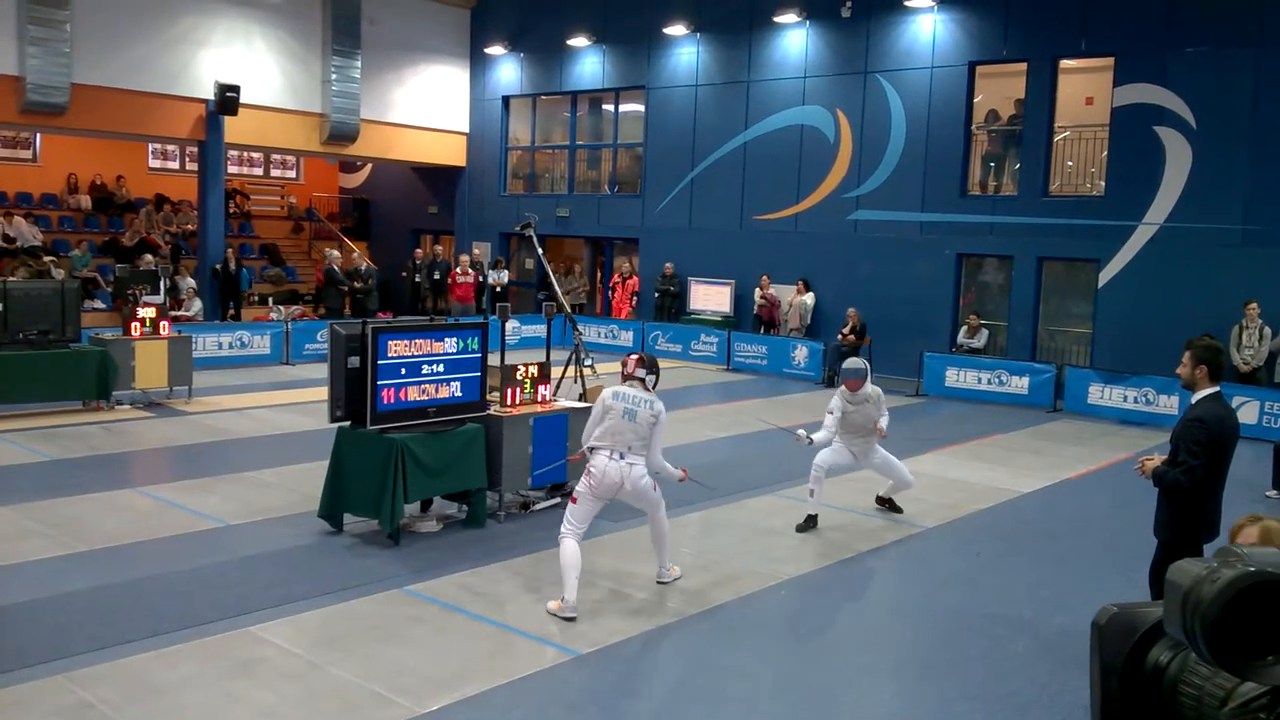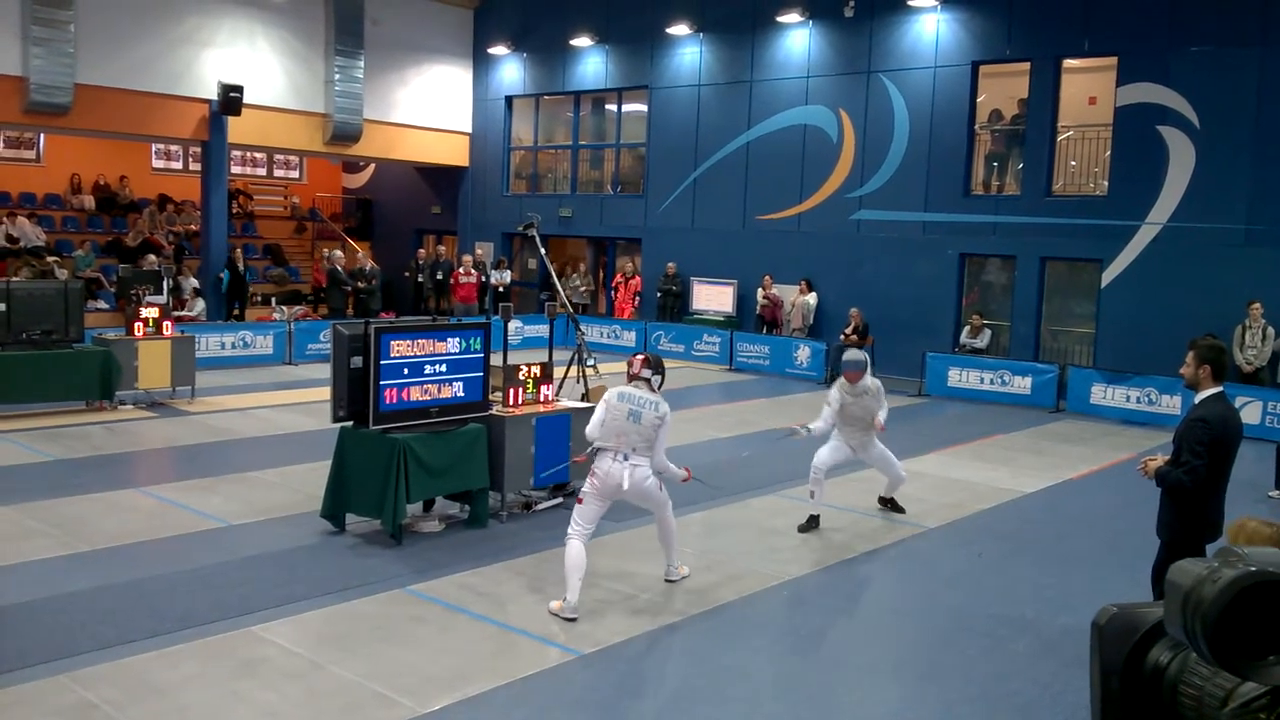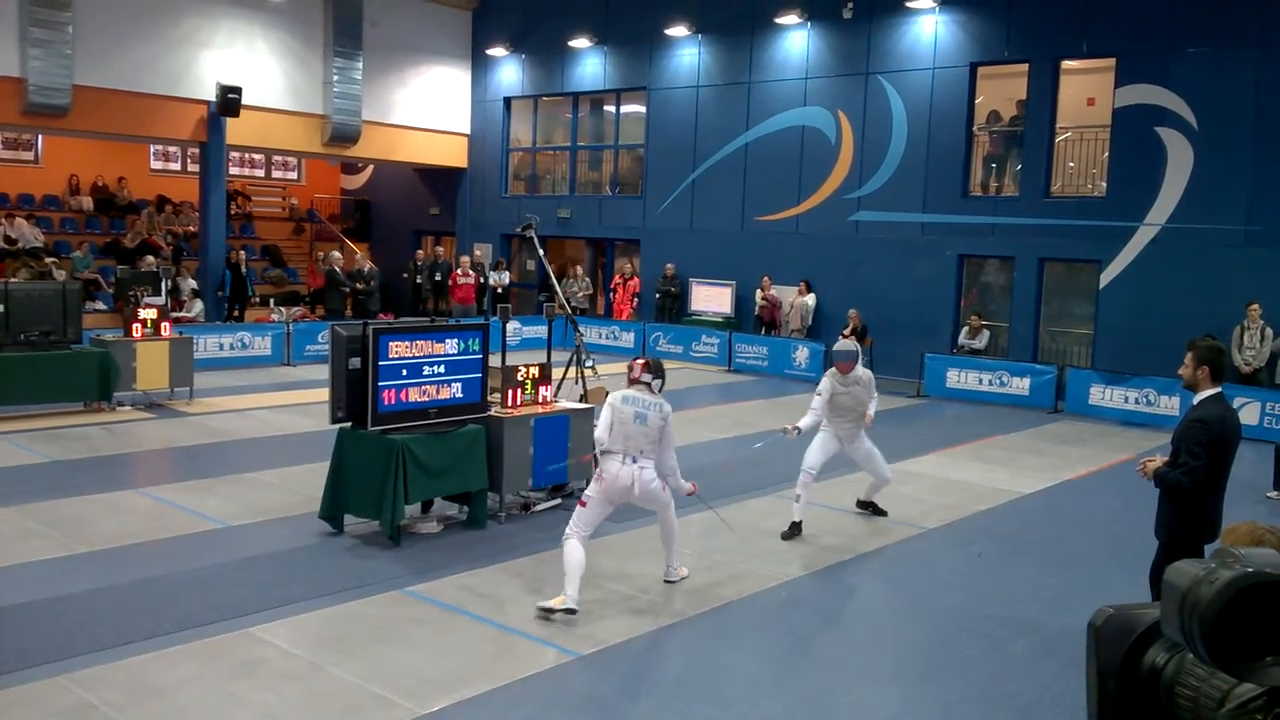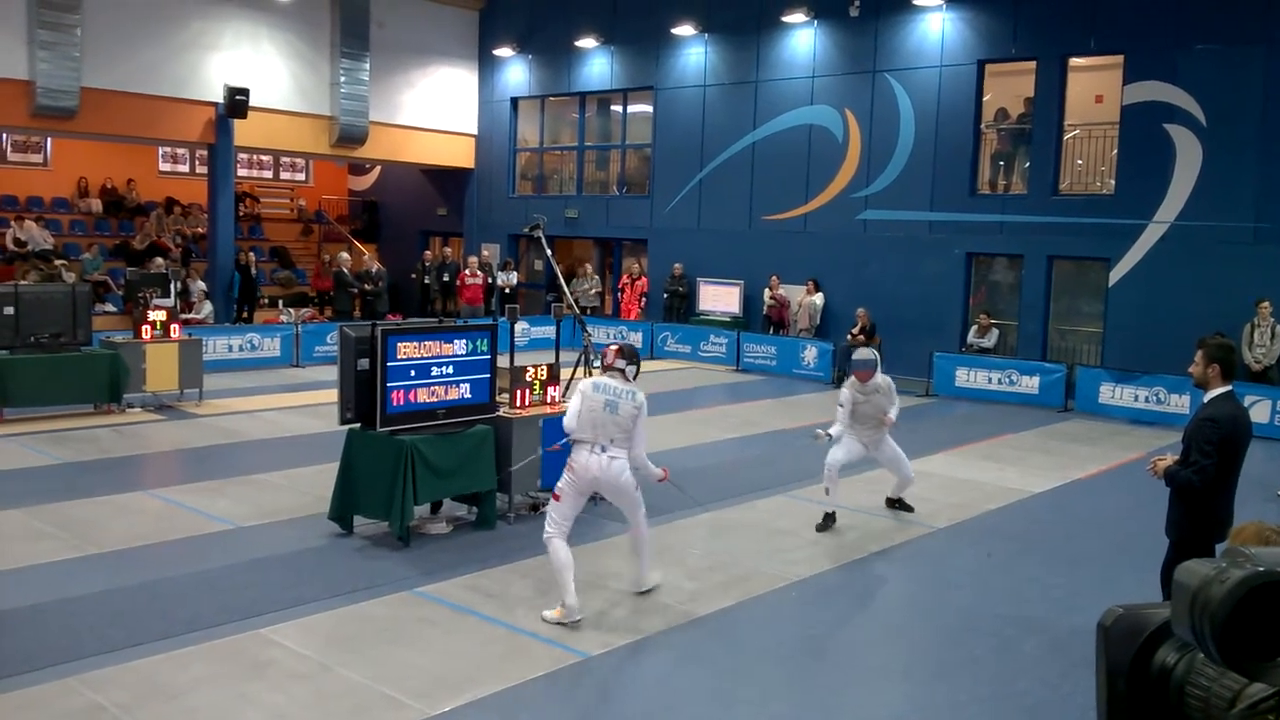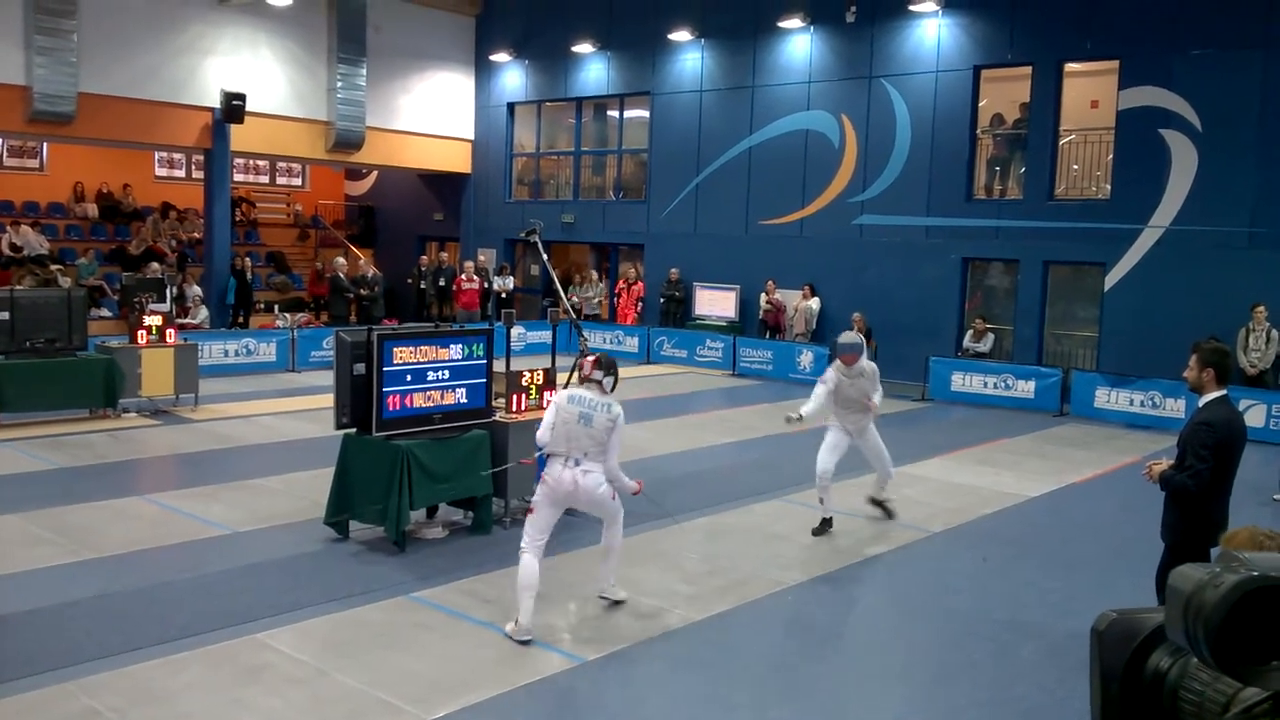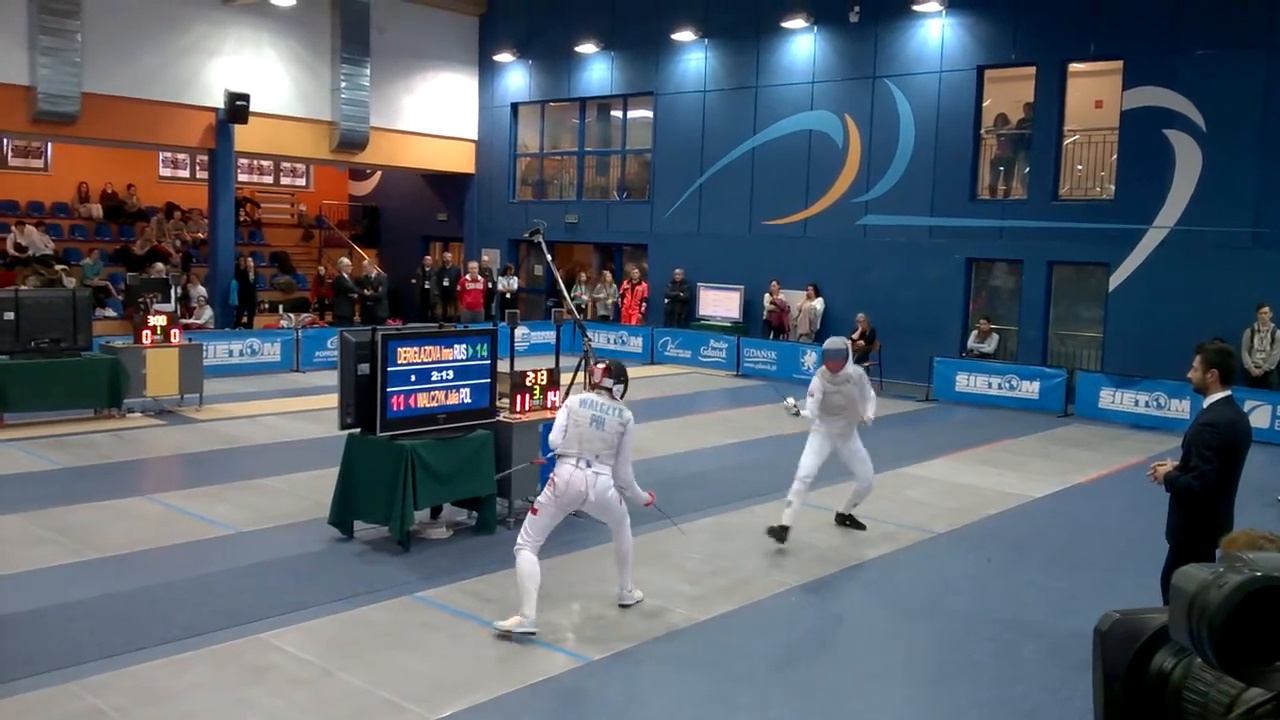
dt=0.3s
person 1, frame 1
left shoulder: (609, 394)
right shoulder: (656, 407)
left elbow: (587, 439)
right elbow: (654, 459)
right wrist: (675, 474)
left hip: (600, 470)
right hip: (635, 474)
left knee: (569, 535)
right knee: (658, 511)
left ankle: (568, 602)
right ankle: (665, 569)
person 1, frame 2
left shoulder: (614, 394)
right shoulder: (662, 407)
left elbow: (592, 433)
right elbow: (657, 459)
right wrist: (679, 473)
left hip: (606, 471)
right hip: (640, 475)
left knee: (576, 536)
right knee: (665, 510)
left ankle: (570, 602)
right ankle: (673, 568)
person 1, frame 3
left shoulder: (615, 398)
right shoulder: (663, 408)
left elbow: (601, 439)
right elbow: (667, 457)
right wrist: (682, 486)
left hip: (611, 475)
right hip: (645, 477)
left knee: (574, 536)
right knee: (667, 510)
left ankle: (569, 598)
right ankle: (672, 569)
person 1, frame 4
left shoulder: (588, 385)
right shoulder: (638, 398)
left elbow: (569, 426)
right elbow: (636, 452)
left wrist: (589, 428)
right wrist: (655, 474)
left hip: (582, 465)
right hip: (617, 469)
left knee: (554, 535)
right knee: (638, 518)
left ankle: (570, 605)
right ankle: (643, 578)
person 1, frame 5
left shoulder: (562, 397)
right shoulder: (614, 411)
left elbow: (542, 440)
right elbow: (610, 464)
right wrist: (629, 486)
left hip: (556, 478)
right hip: (592, 482)
left knee: (530, 549)
right knee: (614, 518)
left ankle: (523, 624)
right ankle: (609, 586)
person 1, frame 6
left shoulder: (574, 401)
right shoulder: (625, 415)
left elbow: (554, 442)
right elbow: (622, 469)
right wrist: (640, 495)
left hip: (566, 480)
right hip: (601, 486)
left knee: (526, 546)
right knee: (621, 525)
left ankle: (526, 617)
right ankle: (626, 591)
person 2, frame 1
left shoulder: (1198, 418)
right shoulder: (1224, 410)
left elbow: (1186, 480)
left wrist: (1156, 471)
right wrist: (1168, 461)
left hip: (1183, 521)
right hip: (1199, 516)
left knee: (1164, 585)
person 2, frame 2
left shoulder: (1201, 418)
right shoulder: (1227, 411)
left elbow: (1188, 480)
left wrist: (1159, 472)
right wrist: (1170, 461)
left hip: (1187, 521)
right hip: (1202, 517)
left knee: (1167, 586)
person 2, frame 3
left shoulder: (1200, 419)
right shoulder: (1225, 411)
left elbow: (1187, 481)
left wrist: (1158, 472)
right wrist: (1169, 462)
left hip: (1185, 521)
right hip: (1200, 517)
left knee: (1164, 585)
person 2, frame 4
left shoulder: (1211, 417)
right shoulder: (1236, 410)
left elbow: (1197, 480)
left wrist: (1168, 472)
right wrist: (1179, 461)
left hip: (1195, 520)
right hip: (1211, 516)
left knee: (1176, 584)
person 2, frame 5
left shoulder: (1206, 421)
right shoulder: (1231, 414)
left elbow: (1193, 484)
left wrist: (1164, 476)
right wrist: (1175, 466)
left hip: (1191, 525)
right hip: (1207, 520)
left knee: (1170, 586)
person 2, frame 6
left shoulder: (1210, 422)
right shoulder: (1236, 415)
left elbow: (1198, 485)
left wrist: (1168, 477)
right wrist: (1179, 467)
left hip: (1196, 526)
right hip: (1212, 521)
person 3, frame 1
left shoulder: (876, 393)
right shoulder: (839, 398)
left elbow: (883, 414)
right elbow: (827, 433)
left wrist: (882, 426)
right wrist: (810, 439)
left hip: (870, 449)
right hip: (844, 447)
left knee: (907, 482)
right knee: (820, 463)
left ankle: (884, 497)
right ankle: (812, 517)
person 3, frame 2
left shoulder: (875, 386)
right shoulder: (838, 390)
left elbow: (882, 407)
right elbow: (824, 422)
left wrist: (880, 420)
right wrist: (807, 429)
left hip: (868, 442)
right hip: (842, 440)
left knee: (899, 477)
right knee: (818, 464)
left ankle: (886, 498)
right ankle: (814, 517)
person 3, frame 3
left shoulder: (866, 376)
right shoulder: (829, 380)
left elbow: (872, 397)
right elbow: (815, 413)
left wrist: (870, 413)
right wrist: (797, 428)
left hip: (856, 435)
right hip: (830, 433)
left knee: (884, 477)
right knee: (809, 469)
left ankle: (865, 501)
right ankle: (796, 523)
person 3, frame 4
left shoulder: (886, 383)
right shoulder: (849, 389)
left elbow: (894, 403)
right elbow: (841, 423)
left wrist: (891, 416)
right wrist: (828, 434)
left hip: (880, 439)
right hip: (855, 438)
left knee: (907, 477)
right knee: (832, 461)
left ankle: (893, 499)
right ankle: (830, 514)
person 3, frame 5
left shoulder: (871, 369)
right shoulder: (833, 373)
right elbow: (816, 400)
left wrist: (875, 402)
right wrist: (799, 416)
left hip: (865, 428)
right hip: (839, 428)
left knee: (886, 472)
right knee: (823, 471)
left ankle: (878, 498)
right ankle: (826, 518)
person 3, frame 6
left shoulder: (858, 374)
right shoulder: (820, 379)
left elbow: (869, 396)
right elbow: (811, 413)
left wrist: (868, 414)
right wrist: (796, 411)
left hip: (848, 435)
right hip: (822, 433)
left knee: (866, 482)
right knee: (804, 475)
left ankle: (844, 514)
right ankle: (784, 527)
